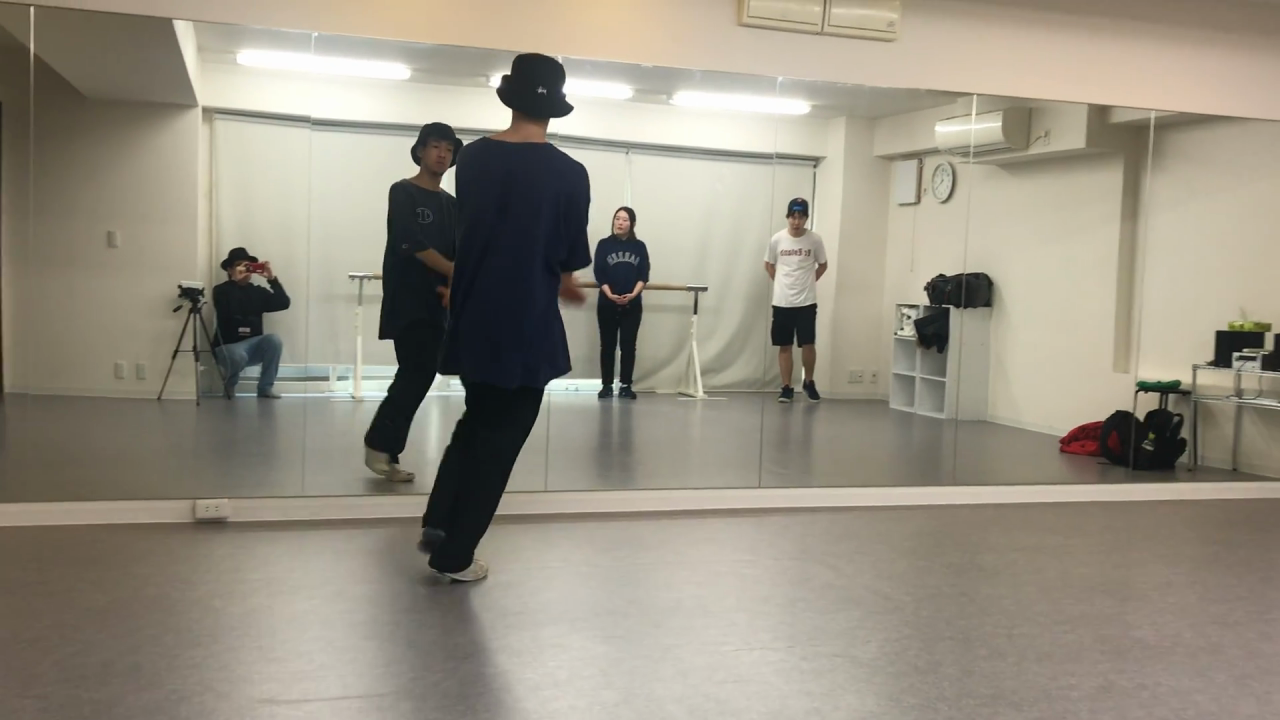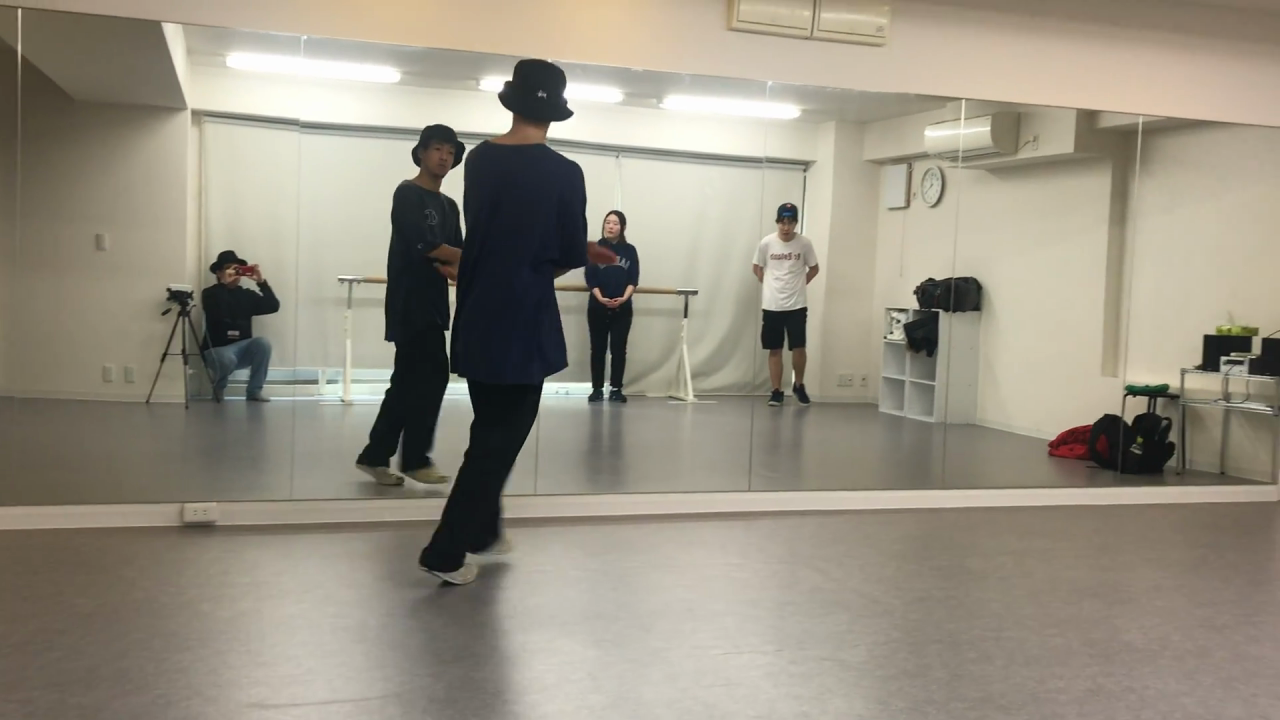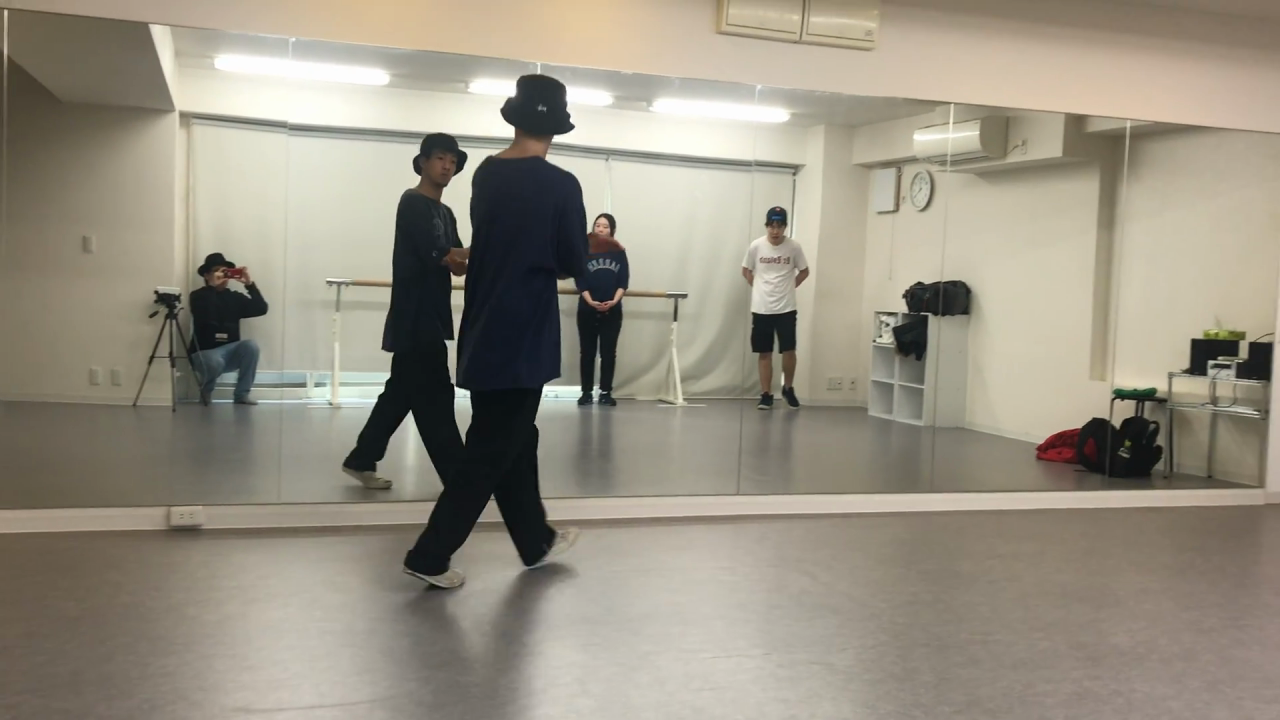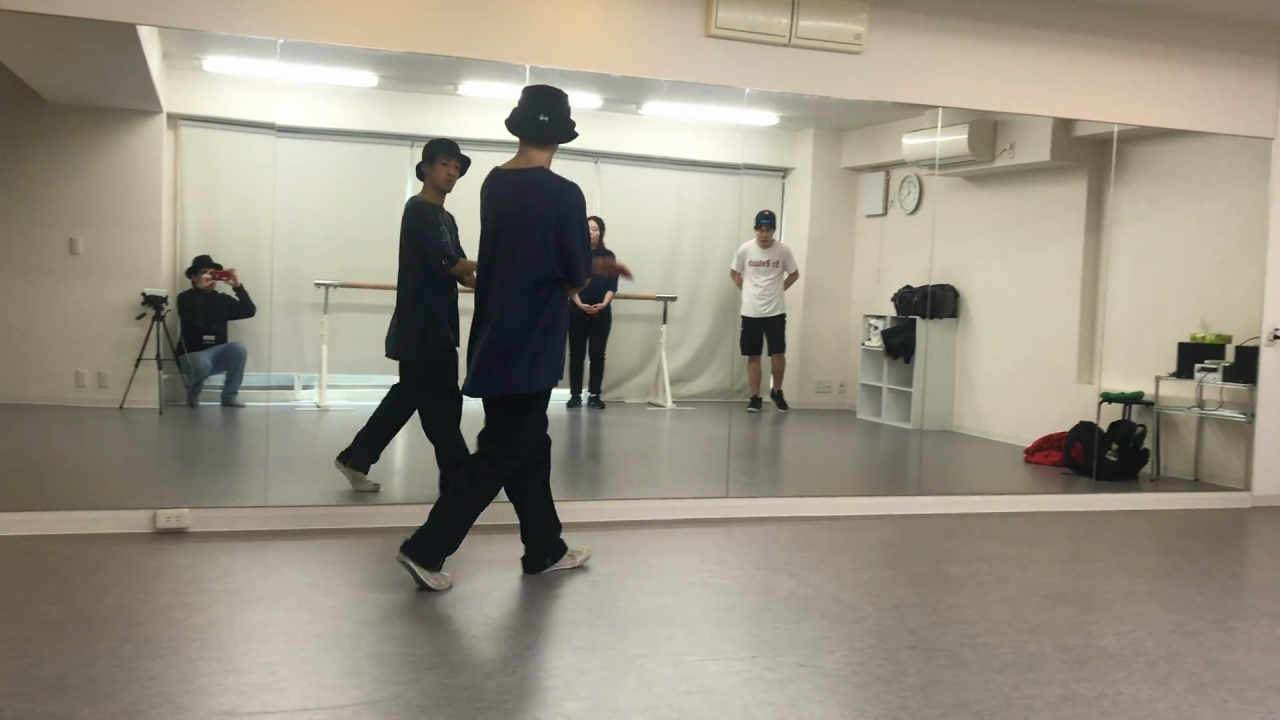
dt=0.1s
person 1, frame 1
left shoulder: (471, 159)
right shoulder: (568, 174)
right elbow: (571, 257)
left hip: (472, 323)
right hip: (527, 330)
left knee: (477, 425)
right knee: (497, 439)
left ankle: (441, 523)
right ankle: (454, 553)
person 1, frame 2
left shoulder: (479, 160)
right shoulder: (564, 173)
right elbow: (567, 255)
left wrist: (584, 247)
left hip: (480, 318)
right hip: (524, 323)
left knee: (496, 426)
right knee: (497, 439)
left ankle: (481, 530)
right ankle: (446, 551)
person 1, frame 3
left shoulder: (486, 174)
right shoulder: (560, 185)
right elbow: (568, 265)
left wrist: (583, 245)
left hip: (483, 328)
right hip: (523, 333)
left knee: (514, 436)
right knee: (496, 444)
left ankle: (536, 541)
right ankle: (431, 554)
person 1, frame 4
left shoulder: (493, 184)
right shoulder: (562, 194)
right elbow: (573, 275)
left wrist: (593, 265)
right wrist: (579, 278)
left hip: (494, 336)
right hip: (530, 343)
left knee: (525, 444)
right knee: (504, 452)
left ankle: (547, 550)
right ankle: (426, 548)
person 2, frame 1
left shoulder: (451, 204)
right shoulder: (402, 192)
left elbow: (459, 253)
right elbow: (414, 244)
right wrist: (458, 274)
left hip: (436, 303)
right hip: (405, 300)
left knee: (421, 375)
right knee: (416, 371)
left ankle: (385, 453)
right ankle: (379, 441)
person 2, frame 2
left shoulder: (449, 205)
right shoulder: (408, 193)
left elbow: (456, 250)
right elbow: (425, 244)
left wrist: (450, 265)
left hip: (431, 303)
right hip: (411, 302)
left knee: (409, 382)
right knee: (431, 377)
left ankle: (375, 457)
right ankle: (415, 460)
person 2, frame 3
left shoulder: (445, 213)
right shoulder: (412, 203)
left elbow: (456, 261)
right elbow: (438, 253)
left wrist: (459, 263)
left hip: (431, 313)
right hip: (415, 314)
left knee: (403, 391)
right knee: (435, 390)
left ankle: (361, 461)
right ankle: (456, 472)
person 2, frame 4
left shoulder: (446, 219)
right shoulder: (419, 209)
left elbow: (455, 266)
right elbow: (448, 261)
left wrist: (472, 271)
left hip: (434, 321)
right hip: (424, 322)
left knee: (407, 396)
right knee: (443, 398)
left ankle: (355, 460)
right ankle: (458, 477)
person 3, frame 1
left shoulder: (815, 240)
right shoulder: (777, 239)
left elbow: (822, 265)
right elbow: (769, 266)
left wrist: (805, 284)
right wrist: (783, 285)
left hip: (806, 302)
right hip: (781, 302)
left knee: (808, 344)
right knee: (784, 346)
left ankle: (809, 382)
right ankle: (787, 387)
person 3, frame 2
left shoulder: (804, 243)
right shoulder: (767, 243)
left elbow: (814, 268)
right elbow: (757, 268)
left wrist: (799, 285)
right wrist: (771, 287)
left hip: (796, 305)
right hip: (771, 305)
left knee: (799, 347)
right knee: (774, 349)
left ankle: (799, 385)
right ankle: (776, 391)
person 3, frame 3
left shoulder: (794, 247)
right shoulder: (756, 246)
left elbow: (804, 271)
right elbow: (746, 271)
left wrist: (788, 288)
right wrist: (761, 290)
left hip: (786, 308)
right hip: (761, 308)
left knee: (789, 350)
right knee: (764, 353)
left ankle: (788, 388)
right ankle: (766, 394)
person 3, frame 4
left shoulder: (783, 250)
right shoulder: (745, 249)
left elbow: (794, 274)
right elbow: (734, 273)
left wrist: (779, 289)
right wrist: (748, 291)
left hip: (775, 311)
right hip: (750, 311)
left knee: (778, 353)
right knee: (753, 356)
left ankle: (777, 391)
right ankle: (755, 397)
person 4, frame 1
left shoulder: (639, 247)
right shoulder: (604, 245)
left elbow: (644, 275)
right elbow: (599, 274)
left wrist: (633, 294)
right wrist: (610, 295)
left hip: (632, 304)
right hip: (607, 303)
left knee: (629, 345)
right knee: (608, 345)
left ankle: (626, 386)
right ankle: (607, 385)
person 4, frame 2
left shoulder: (629, 250)
left elbow: (633, 279)
right elbow: (590, 278)
left wrist: (624, 298)
right wrist: (600, 298)
left hip: (622, 308)
right hip: (598, 307)
left knee: (619, 349)
right knee: (598, 349)
left ankle: (616, 389)
right ankle: (597, 389)
person 4, frame 3
left shoulder: (619, 253)
right shoulder: (584, 251)
left elbow: (623, 282)
right elbow: (580, 281)
left wrist: (614, 301)
right wrist: (590, 301)
left hip: (612, 311)
right hip: (588, 310)
left knee: (608, 352)
right knee: (587, 352)
left ankle: (606, 393)
right ankle: (586, 392)
person 4, frame 4
left shoulder: (608, 256)
left elbow: (612, 284)
left wrist: (604, 304)
right wrist: (580, 304)
left hip: (601, 313)
right hip: (578, 312)
left knee: (598, 355)
right knee: (577, 354)
left ankle: (594, 395)
right ankle: (575, 394)
